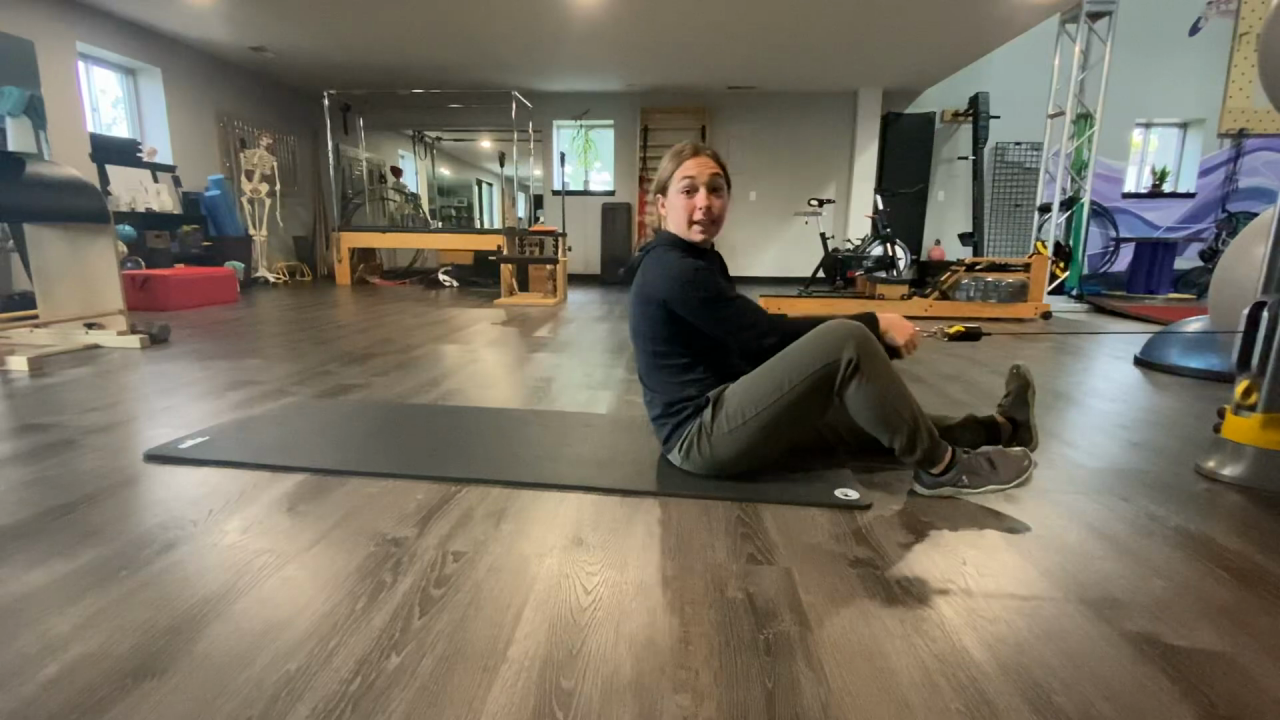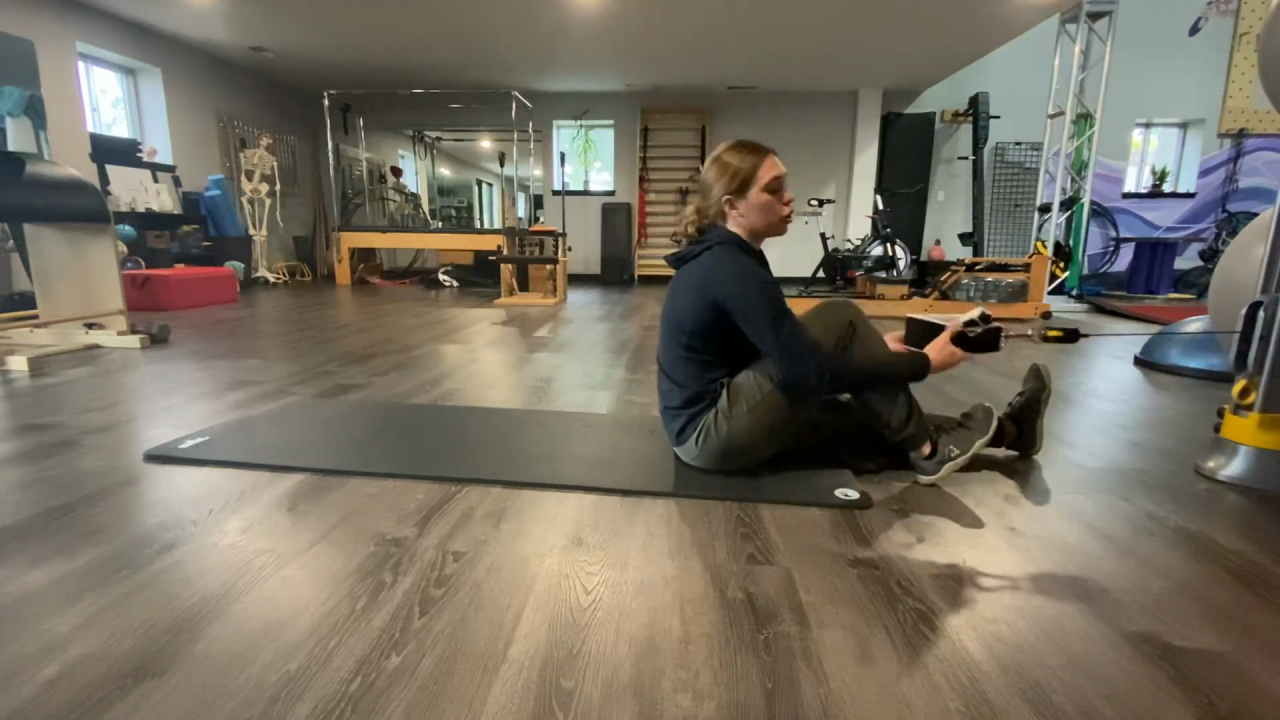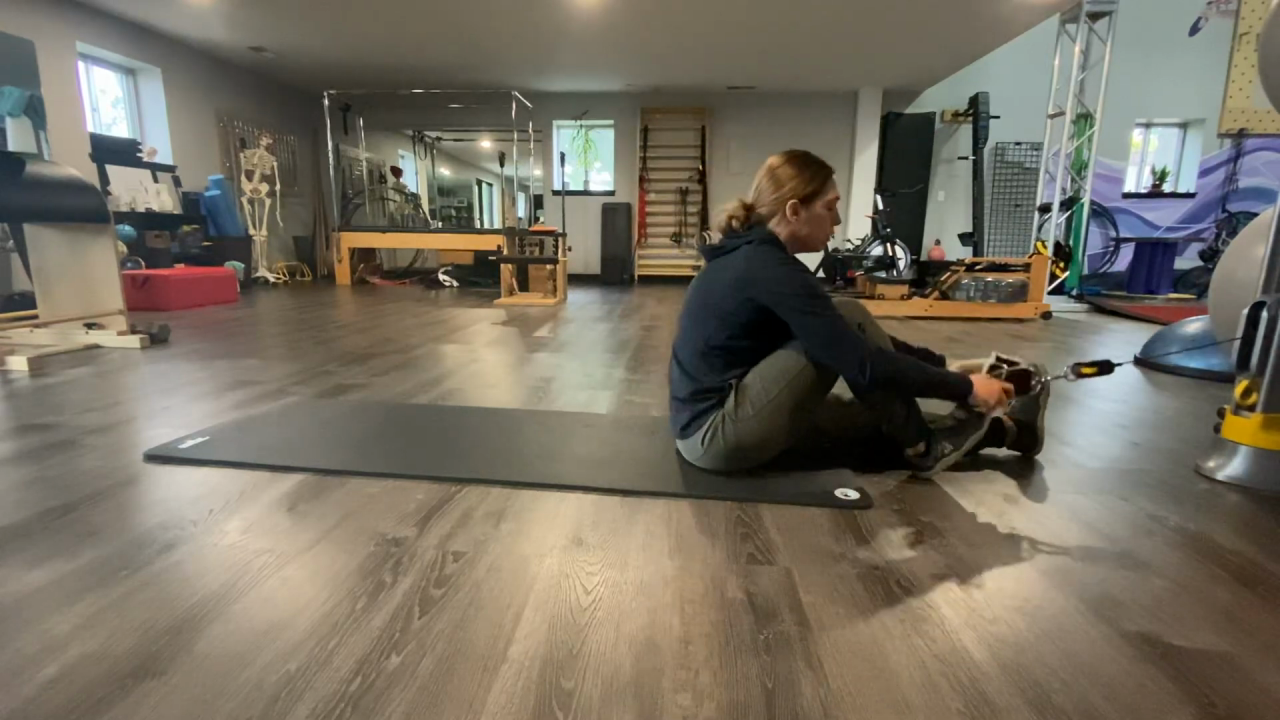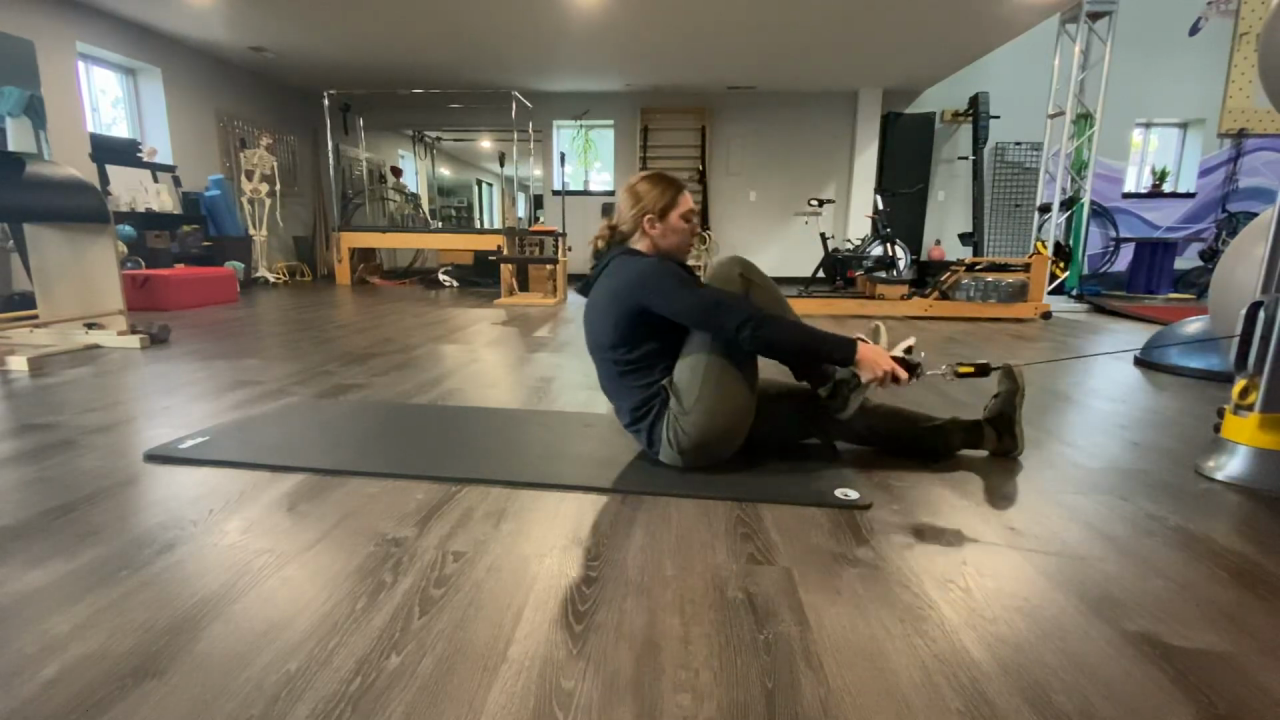
dt=1s
person 1, frame 1
left shoulder: (703, 259)
right shoulder: (673, 272)
left elbow: (743, 344)
right elbow: (767, 334)
right wrist: (874, 323)
left hip: (719, 417)
right hip: (699, 437)
right knee: (847, 341)
left ankle: (1001, 428)
right ankle: (940, 466)
person 1, frame 2
left shoulder: (719, 255)
right shoulder: (735, 271)
left elbow: (789, 349)
right elbow: (815, 372)
left wrist: (870, 347)
right wrist: (923, 363)
left hip: (708, 423)
right hip: (713, 433)
left knee: (863, 413)
right knee: (839, 317)
left ankle: (1006, 430)
right ankle: (926, 449)
person 1, frame 3
left shoulder: (752, 255)
right shoulder: (772, 271)
right elbow: (864, 363)
left wrist: (944, 366)
right wrist: (965, 387)
left hip: (712, 421)
right hip: (719, 435)
right knee: (848, 318)
left ankle: (1004, 431)
right ankle: (922, 446)
person 1, frame 4
left shoulder: (634, 270)
right shoulder: (645, 276)
left elbow: (725, 322)
right elbow: (743, 325)
right wrist: (850, 353)
left hip: (681, 421)
right hip: (685, 432)
left knee: (824, 408)
right knee: (732, 275)
left ankle: (983, 433)
right ankle: (832, 384)
